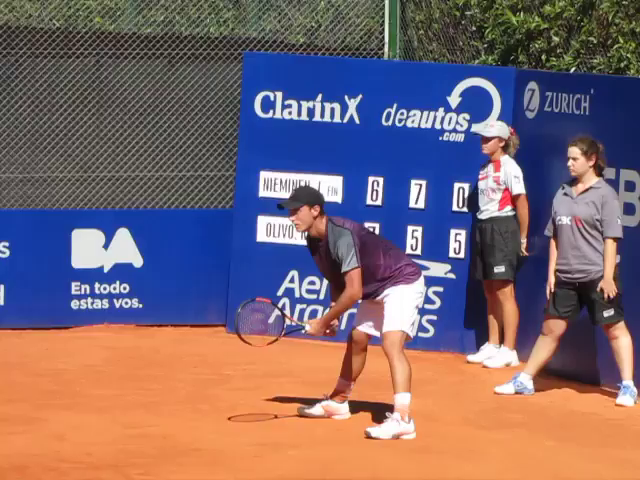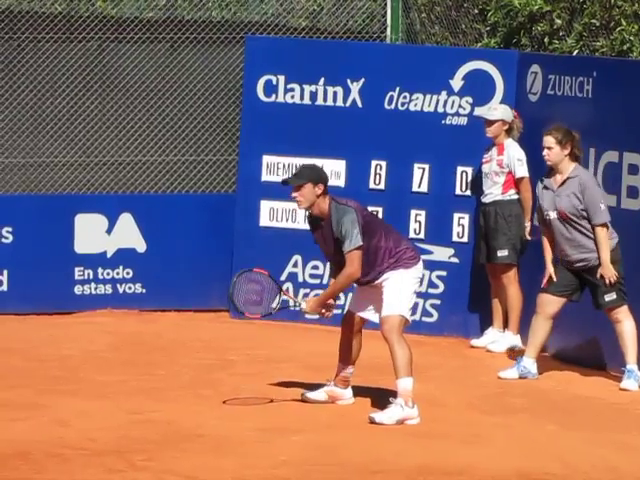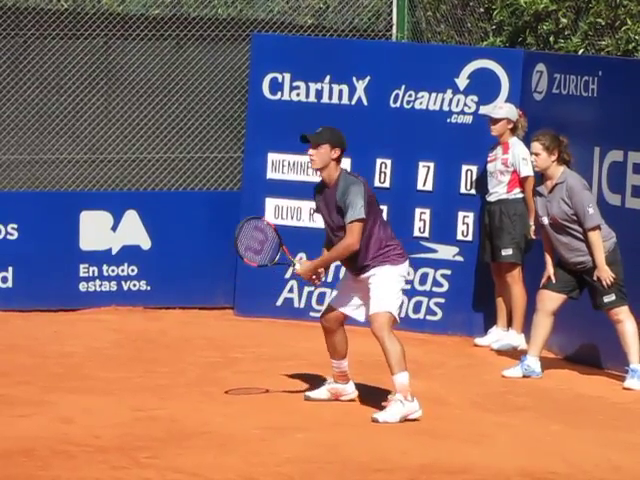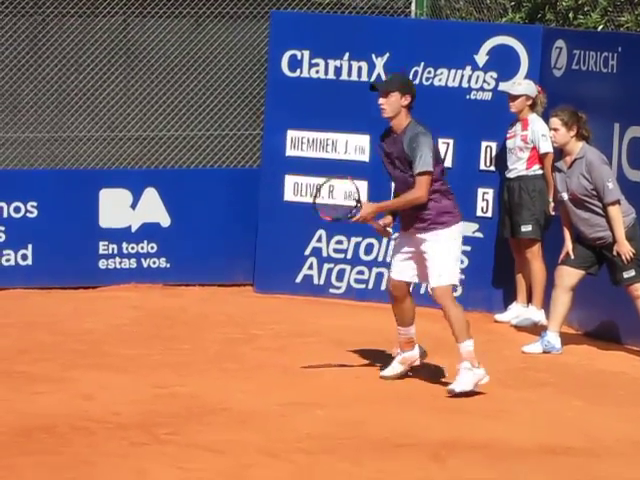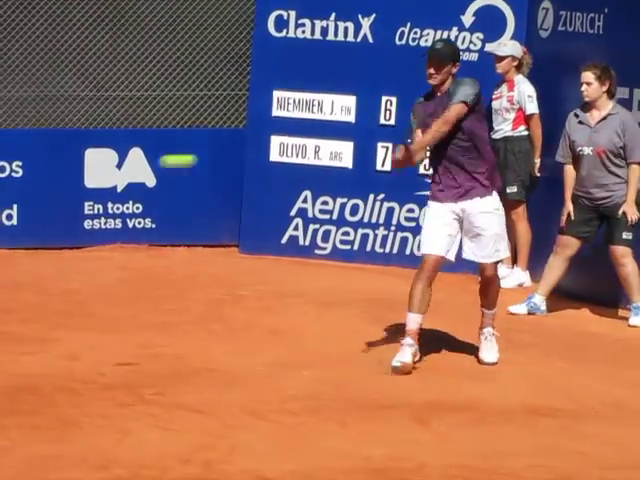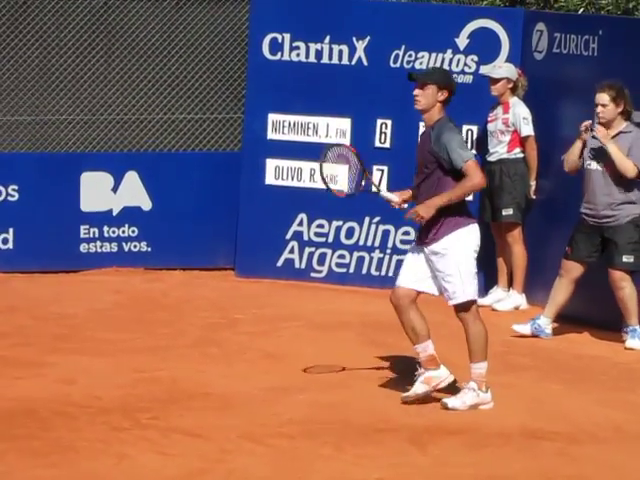
dt=0.7s
person 1, frame 1
left shoulder: (342, 235)
right shoulder: (314, 241)
left elbow: (353, 291)
right elbow: (337, 281)
left wrist: (323, 321)
right wrist: (332, 317)
left hip: (403, 283)
right hip: (376, 289)
left knee: (391, 344)
right knee: (356, 340)
left ankle: (402, 419)
right ankle: (338, 402)
person 1, frame 2
left shoulder: (346, 214)
right shoulder: (315, 220)
left elbow: (353, 270)
right elbow: (337, 261)
left wrist: (320, 300)
right wrist: (330, 297)
left hip: (401, 267)
right hip: (372, 273)
left knee: (391, 328)
right knee: (350, 323)
left ankle: (406, 404)
right ankle: (341, 387)
person 1, frame 3
left shoulder: (352, 186)
right shoulder: (320, 191)
left elbow: (353, 241)
left wrist: (314, 265)
right wrist: (322, 266)
left hip: (386, 263)
right hip: (357, 269)
left knee: (380, 325)
right knee: (330, 319)
left ankle: (405, 400)
right ankle: (341, 383)
person 1, frame 4
left shoulder: (420, 139)
right shoulder: (387, 139)
left elbow: (420, 193)
left wrist: (378, 209)
right wrist: (391, 216)
left hip: (440, 227)
right hip: (411, 229)
left knee: (442, 294)
right knee: (397, 289)
left ankle: (471, 366)
right ankle: (408, 351)
person 1, frame 5
left shoulder: (469, 88)
right shoulder: (421, 107)
left elbow: (446, 121)
right elbow: (421, 142)
left wrist: (414, 150)
right wrist: (406, 153)
left hip: (481, 197)
right hip: (444, 199)
left knee: (489, 271)
right knee: (428, 266)
left ankle: (487, 332)
right ankle: (409, 343)
person 1, frame 6
left shoulder: (445, 133)
right shoulder: (429, 134)
left elbow: (477, 179)
left wrist: (433, 203)
right wrist: (413, 193)
left hip: (454, 234)
right hip: (428, 237)
left knee: (465, 309)
right knee: (401, 297)
left ankle: (480, 387)
right ankle: (432, 369)
person 2, frame 1
left shoulder: (605, 194)
right shoulder: (562, 194)
left elbow: (611, 238)
left wrist: (608, 277)
right wrist: (551, 272)
left hip: (597, 276)
right hip: (565, 276)
left knee: (615, 328)
right knee: (551, 329)
left ankle: (628, 387)
right ankle: (524, 380)
person 2, frame 2
left shoulder: (584, 181)
right shoulder: (543, 185)
left elbow: (600, 224)
right elbow: (545, 227)
left wrist: (605, 262)
right wrist: (549, 263)
left hip: (599, 259)
right hip: (566, 261)
left knee: (618, 312)
right knee: (544, 306)
right ankle: (528, 364)
person 2, frame 3
left shoulder: (573, 184)
right shoulder: (539, 189)
left elbow: (593, 226)
right elbow: (545, 230)
left wrist: (601, 264)
right wrist: (549, 264)
left hip: (600, 257)
right hip: (569, 261)
left knee: (618, 312)
right knee: (544, 303)
right ankle: (531, 363)
person 2, frame 4
left shoulder: (592, 159)
right shoulder: (558, 165)
left elbow: (612, 201)
right elbow: (564, 206)
right wrist: (568, 239)
left hip: (619, 232)
right hip: (587, 237)
right knee: (562, 279)
right ankle: (551, 339)
person 2, frame 5
right shoulder: (574, 119)
right elbow: (569, 163)
right wrist: (567, 200)
left hip: (619, 198)
right hip: (585, 199)
right knee: (562, 247)
right ankle: (537, 300)
person 2, frame 6
right shoulder: (590, 135)
right elbow: (568, 166)
left wrist: (608, 142)
right wrist: (581, 139)
right hip: (590, 218)
right knee: (568, 271)
right ankle: (543, 323)
person 3, frame 1
left shoulder: (509, 167)
right shoulder: (485, 168)
left elbow: (522, 204)
right elbow: (484, 201)
left wrist: (522, 239)
right wrist: (483, 229)
left hip: (503, 229)
right hip: (484, 228)
left knee: (504, 292)
right knee: (490, 292)
left ankle: (509, 351)
right ankle: (492, 345)
person 3, frame 2
left shoulder: (512, 150)
right shoulder: (489, 152)
left elbow: (525, 187)
right elbow: (488, 184)
left wrist: (526, 222)
right wrist: (486, 212)
left hip: (506, 212)
right hip: (488, 212)
left knee: (508, 276)
right knee: (493, 275)
left ankle: (513, 335)
right ankle: (496, 330)
person 3, frame 3
left shoulder: (517, 148)
right shoulder: (494, 150)
left elbow: (529, 186)
right elbow: (493, 183)
left wrist: (531, 221)
right wrist: (492, 210)
left hip: (511, 211)
right hip: (493, 210)
left knee: (512, 275)
right knee: (498, 275)
left ankle: (517, 334)
right ankle: (500, 329)
person 3, frame 4
left shoulder: (537, 125)
right shoulder: (513, 126)
left elbow: (548, 162)
right elbow: (512, 159)
left wrist: (550, 197)
right wrist: (510, 188)
left hip: (530, 188)
right hip: (512, 187)
left knee: (531, 251)
right knee: (517, 250)
left ankle: (537, 310)
right ankle: (520, 305)
person 3, frame 5
left shoulder: (523, 86)
right shoulder: (499, 88)
left elbow: (535, 124)
right elbow: (497, 121)
left wrist: (536, 158)
right wrist: (495, 149)
left hip: (516, 149)
right hip: (498, 148)
left knee: (517, 213)
right knee: (504, 212)
left ankle: (522, 271)
right ankle: (506, 266)
person 3, frame 6
left shoulder: (518, 109)
right shoulder: (494, 110)
left elbow: (530, 146)
right elbow: (491, 143)
left wrist: (532, 180)
right wrist: (489, 170)
left hip: (512, 171)
right hip: (493, 170)
left knee: (513, 235)
right knee: (498, 235)
left ankle: (518, 294)
right ankle: (502, 288)
